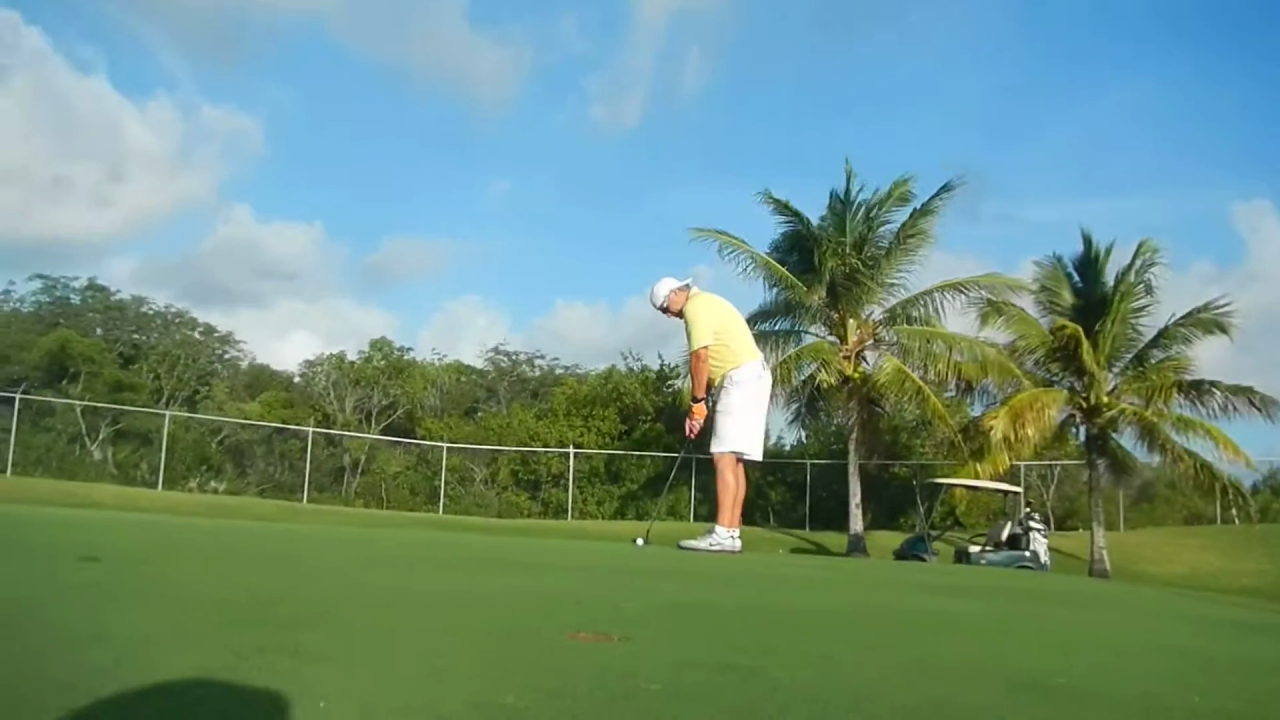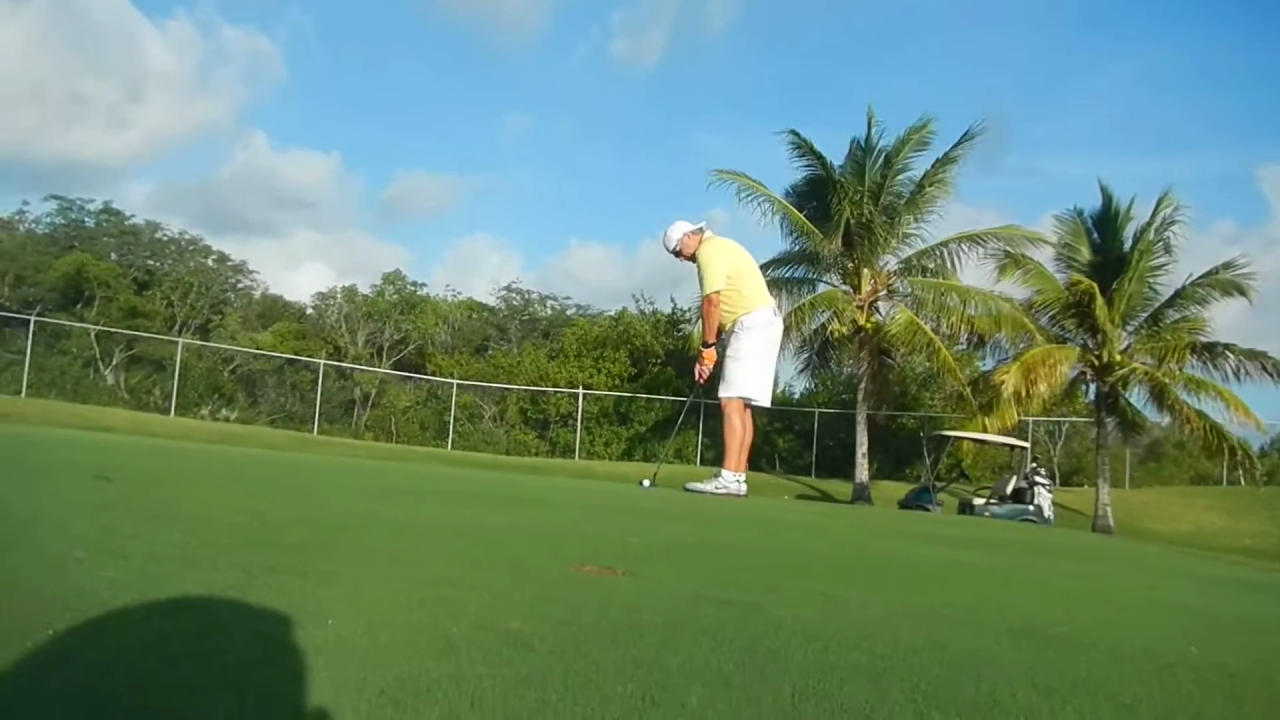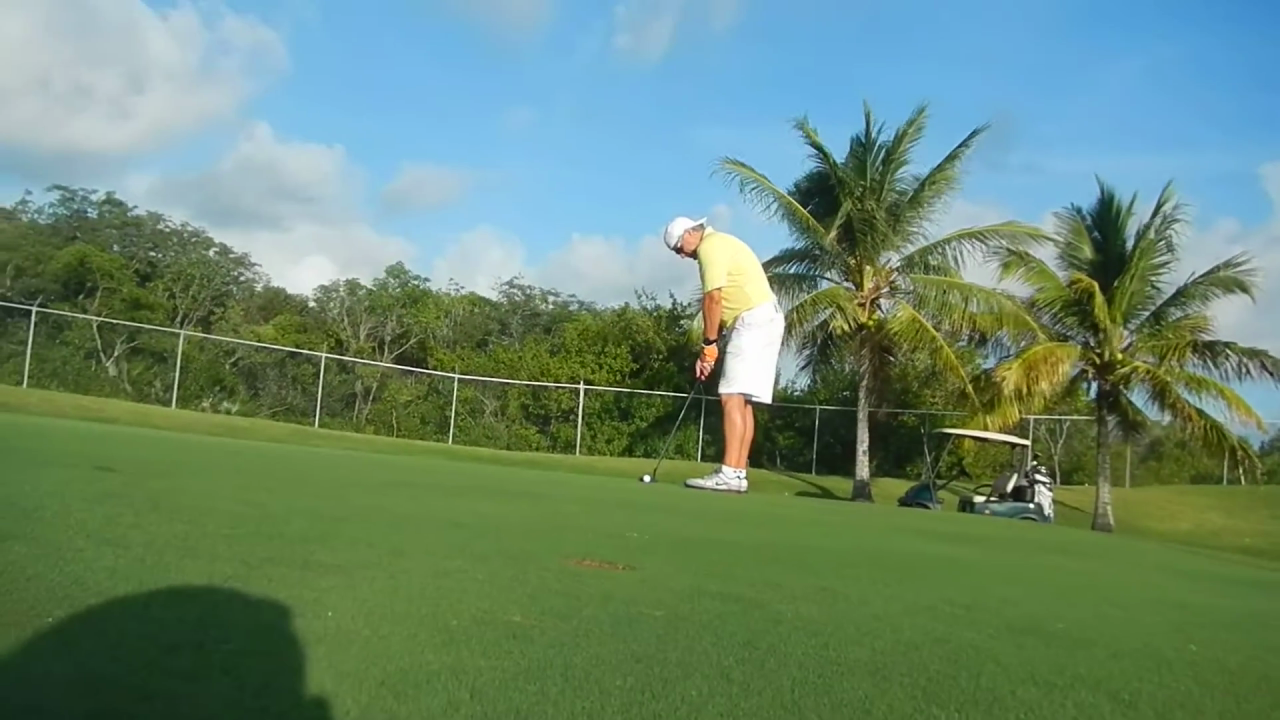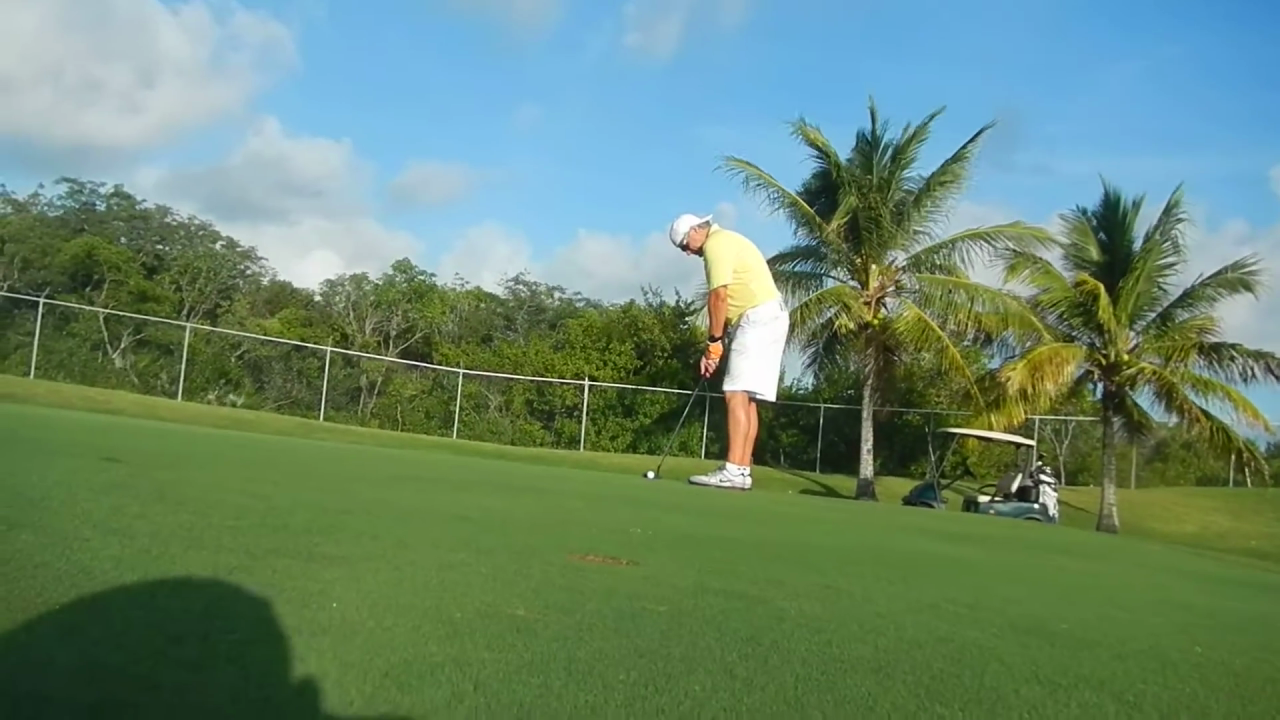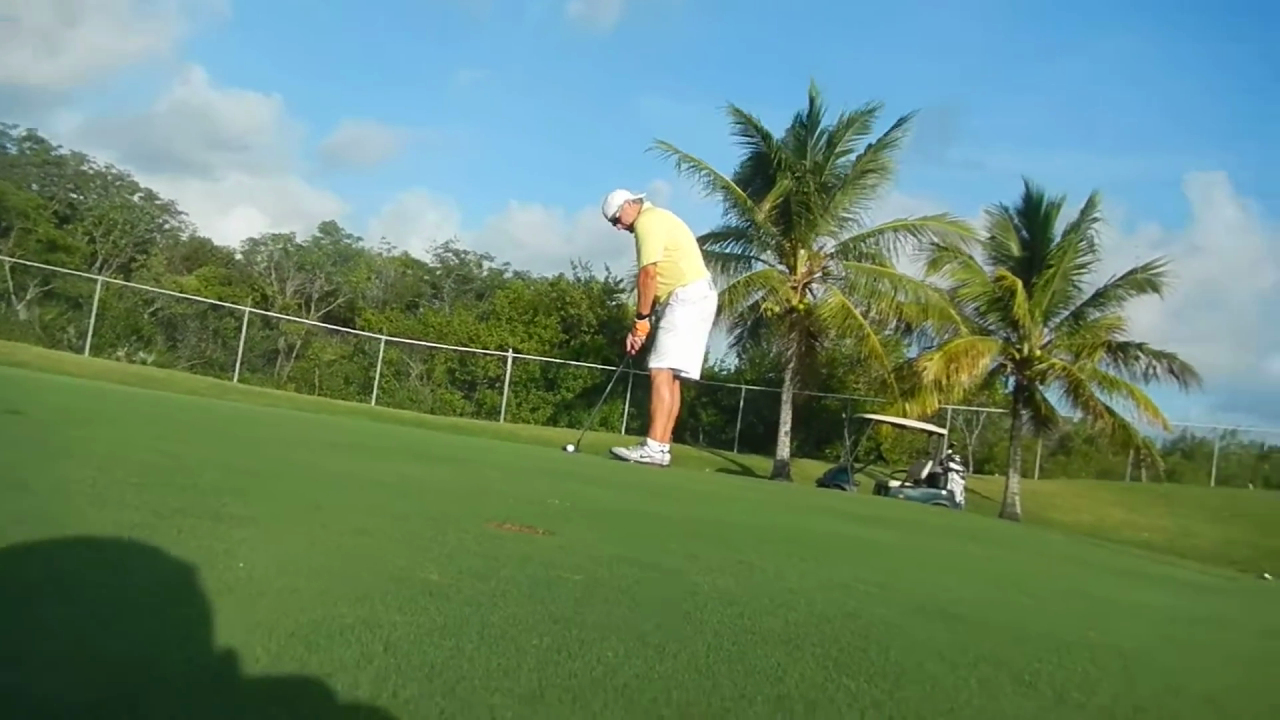
dt=0.3s
person 1, frame 1
left shoulder: (695, 305)
right shoulder: (704, 304)
left elbow: (700, 358)
right elbow: (710, 360)
left wrist: (697, 403)
right wrist: (700, 404)
left hip: (742, 378)
right hip: (745, 379)
left knee: (725, 456)
right knee: (732, 459)
left ankle: (723, 533)
right ankle: (731, 533)
person 1, frame 2
left shoulder: (709, 249)
right shoulder: (717, 248)
left elbow: (711, 303)
right elbow: (721, 306)
left wrist: (707, 348)
right wrist: (710, 349)
left hip: (752, 324)
right hip: (757, 324)
left knee: (732, 401)
right knee: (742, 403)
left ankle: (729, 477)
right ankle: (737, 476)
person 1, frame 3
left shoulder: (710, 245)
right shoulder: (718, 245)
left elbow: (713, 300)
right elbow: (722, 301)
left wrist: (708, 345)
right wrist: (711, 346)
left hip: (754, 320)
right hip: (758, 321)
left knee: (732, 397)
right knee: (742, 399)
left ankle: (729, 473)
right ankle: (738, 473)
person 1, frame 4
left shoulder: (716, 243)
right shoulder: (723, 242)
left elbow: (719, 297)
right elbow: (728, 300)
left wrist: (714, 342)
right wrist: (717, 343)
left hip: (759, 318)
right hip: (762, 319)
left knee: (737, 394)
right knee: (746, 396)
left ankle: (733, 470)
right ankle: (742, 470)
person 1, frame 5
left shoulder: (648, 220)
right shoulder: (656, 220)
left elbow: (648, 274)
right elbow: (657, 276)
left wrist: (640, 320)
right wrist: (645, 320)
left hip: (689, 297)
right hip: (693, 298)
left knee: (663, 370)
right knee: (672, 374)
left ankle: (654, 447)
right ankle: (661, 448)
